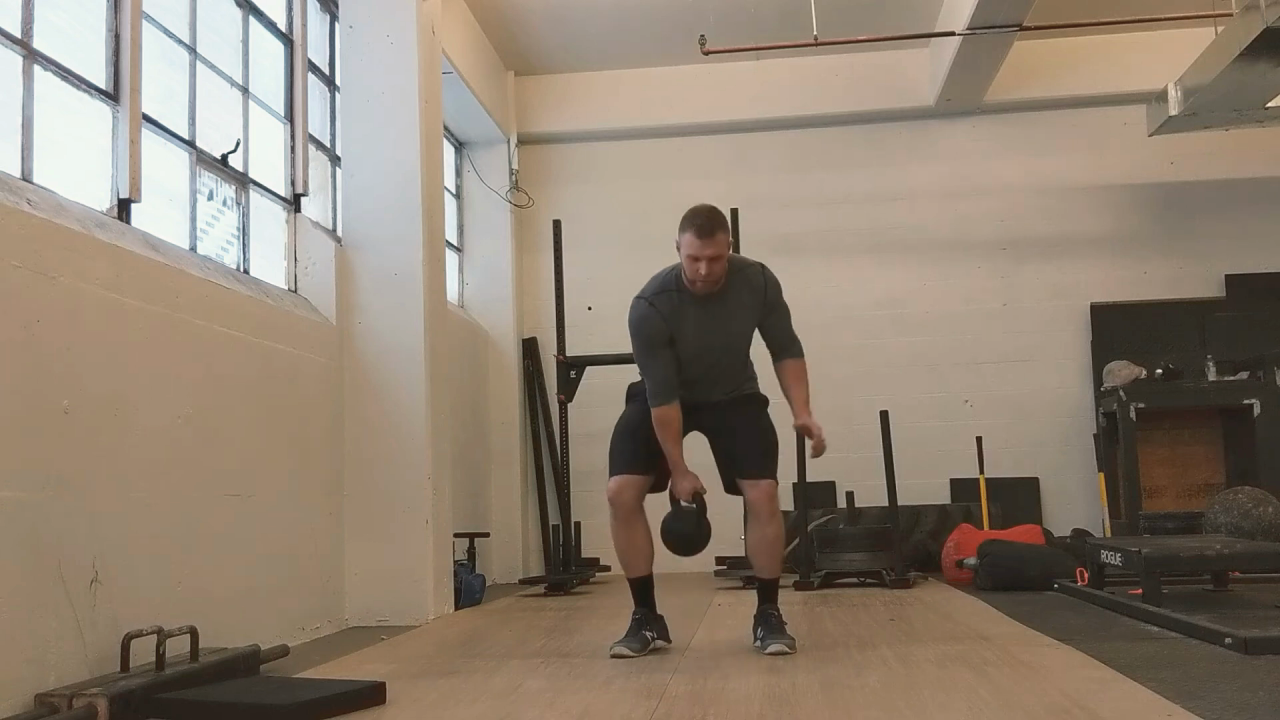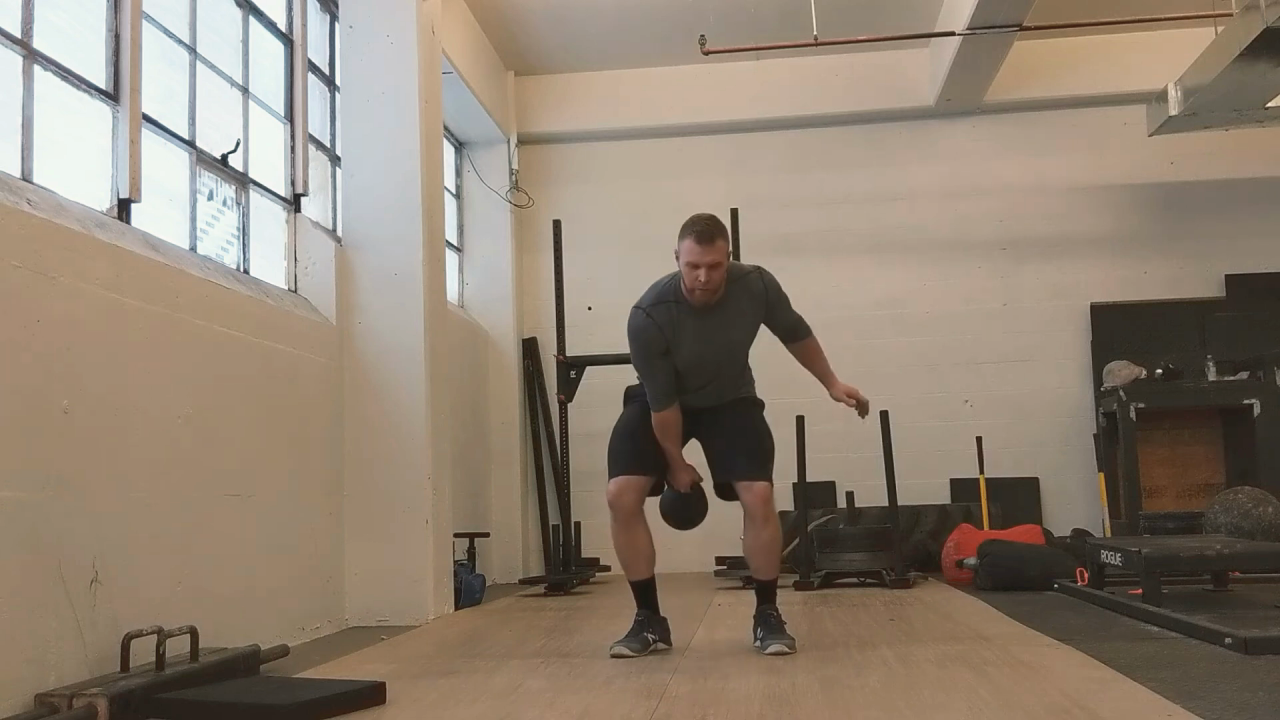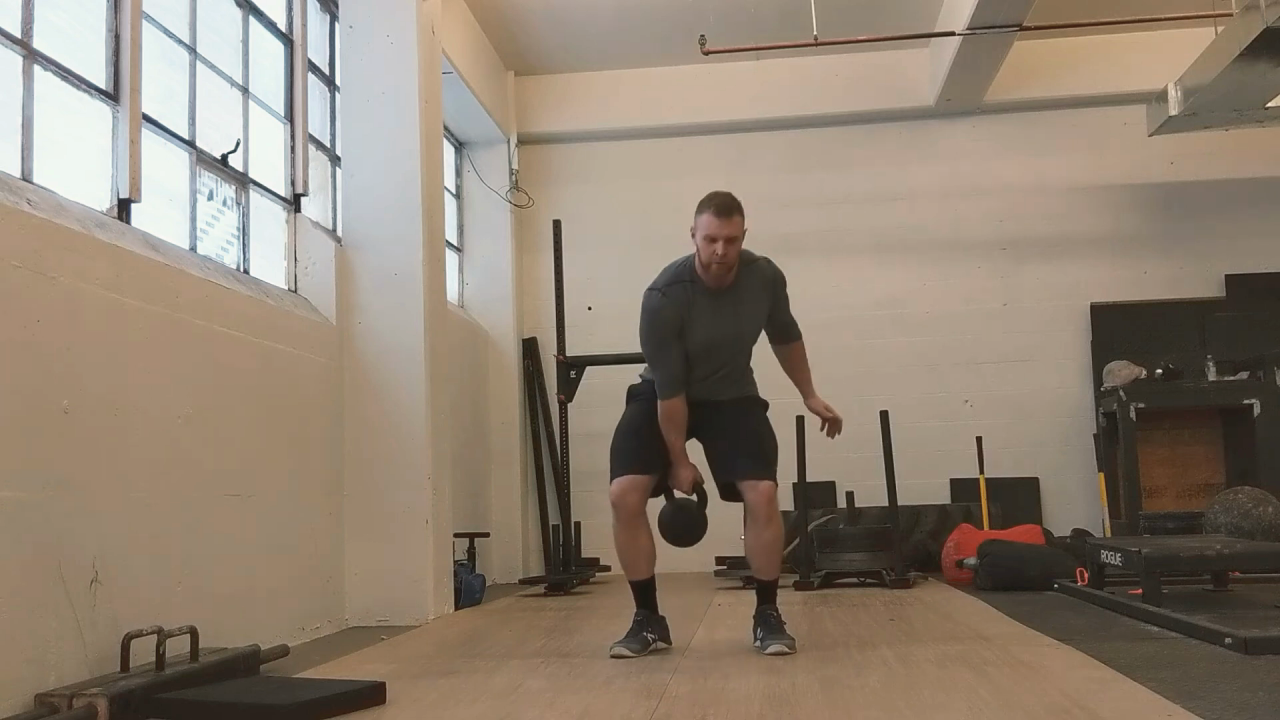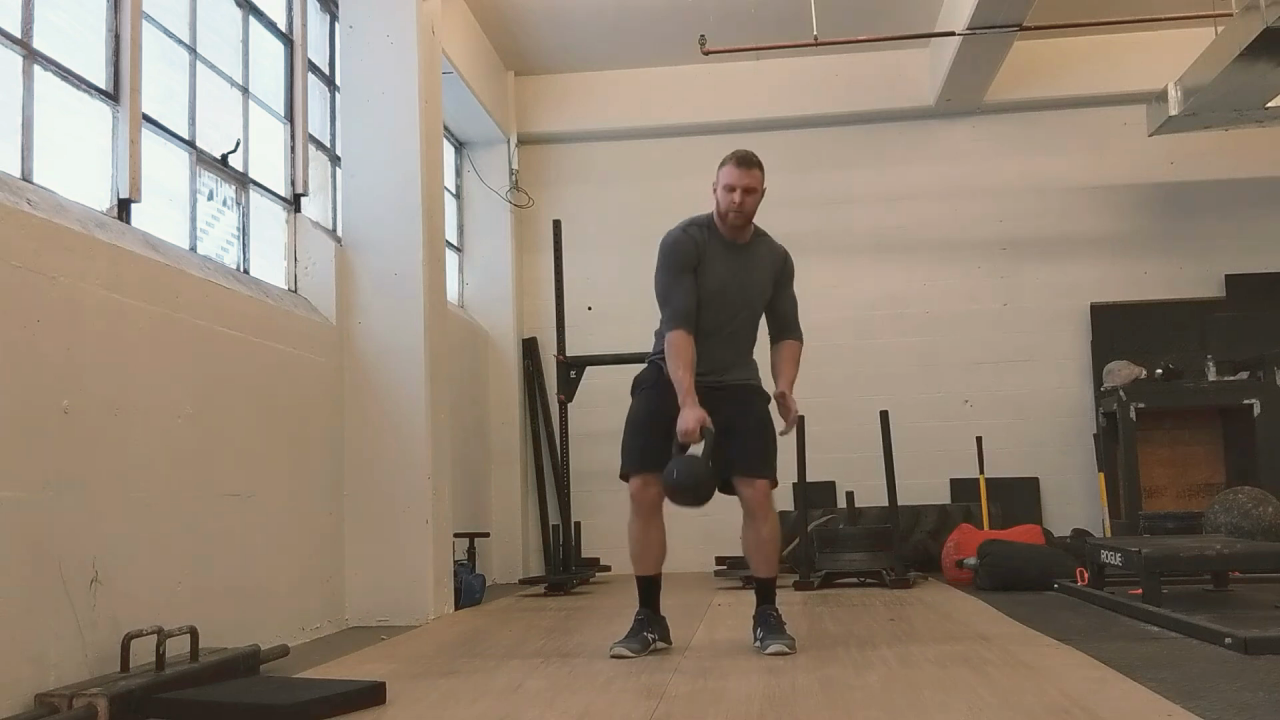
dt=0.2s
person 1, frame 1
left shoulder: (758, 281)
right shoulder: (650, 305)
left elbow: (787, 348)
right elbow: (663, 395)
left wrist: (802, 411)
right wrist: (679, 470)
left hip: (734, 397)
right hip: (661, 396)
left knee: (763, 494)
right knee: (621, 493)
left ankle: (768, 615)
right ankle: (646, 619)
person 1, frame 2
left shoulder: (757, 286)
right shoulder: (648, 316)
left elbow: (795, 333)
right elbow: (662, 401)
left wrist: (832, 384)
right wrist: (676, 464)
left hip: (731, 402)
right hip: (658, 403)
left knee: (759, 497)
right knee: (621, 496)
left ankle: (767, 616)
right ankle: (649, 620)
person 1, frame 3
left shoulder: (765, 277)
right shoulder: (664, 296)
left elbow: (785, 337)
right elbow: (669, 389)
left wrist: (810, 396)
right wrist: (678, 460)
left hip: (733, 399)
right hip: (660, 399)
left knee: (762, 495)
right knee: (624, 496)
left ankle: (767, 617)
right ankle: (648, 621)
person 1, frame 4
left shoulder: (776, 258)
right shoulder: (682, 241)
left elbow: (786, 332)
right elbow: (677, 328)
left wrist: (785, 388)
right wrist: (687, 403)
left hip: (737, 386)
right hip: (667, 380)
left knee: (758, 493)
right knee: (644, 492)
left ankle: (767, 615)
right ankle: (649, 619)
